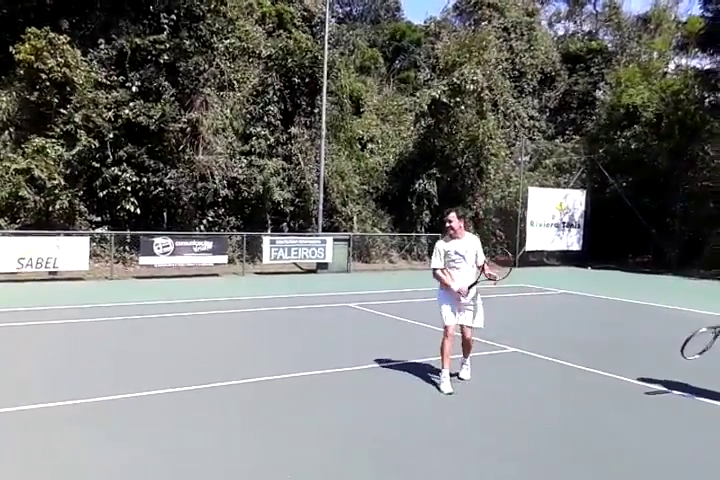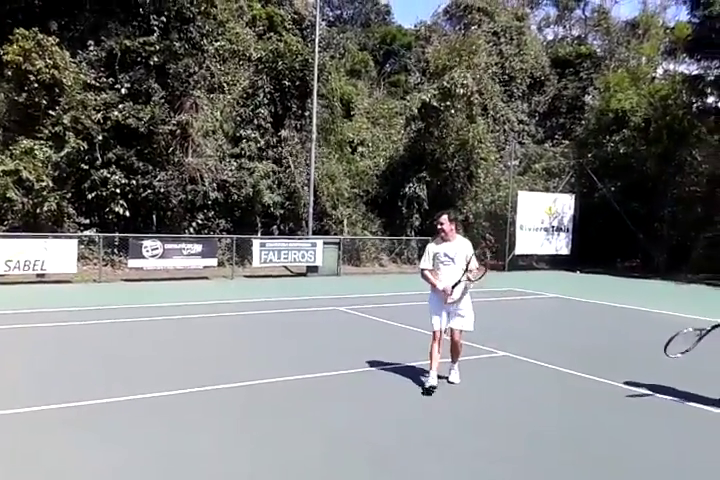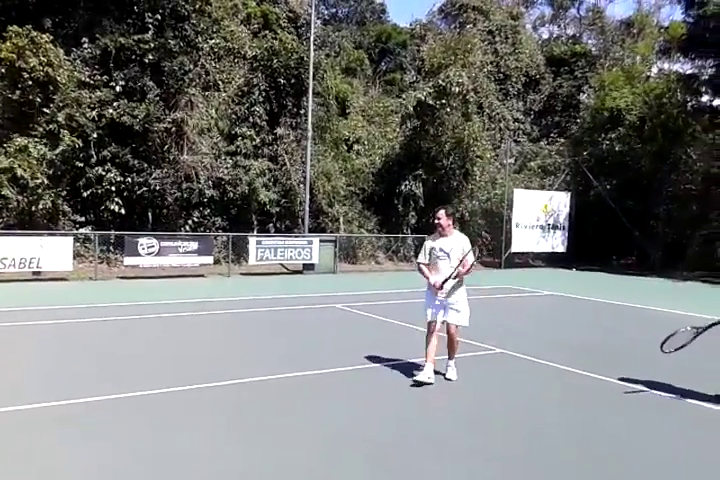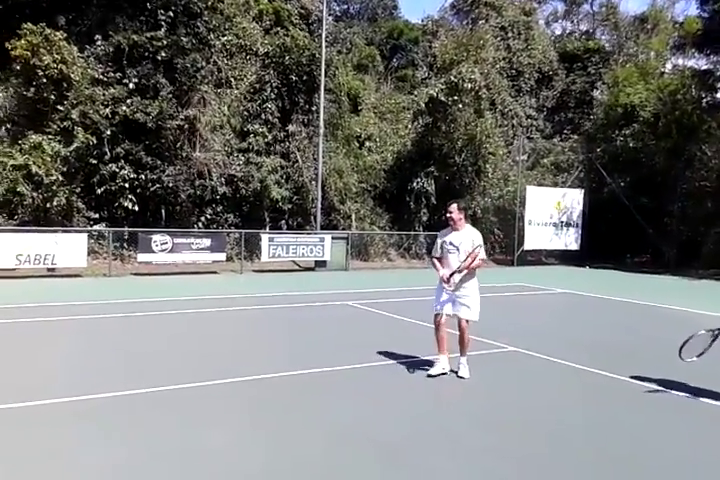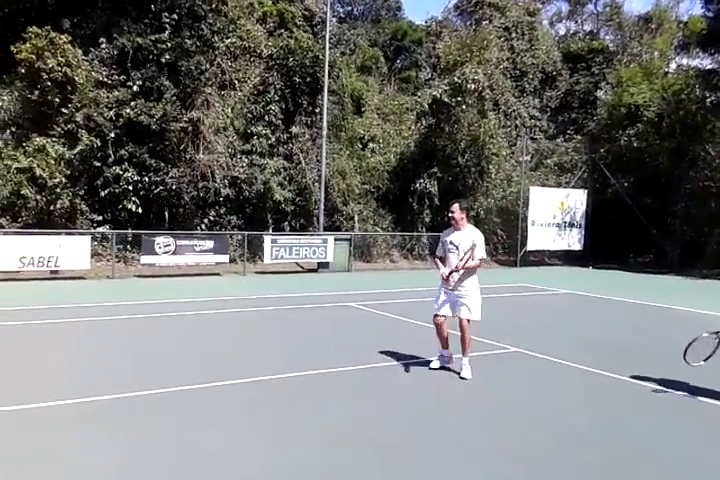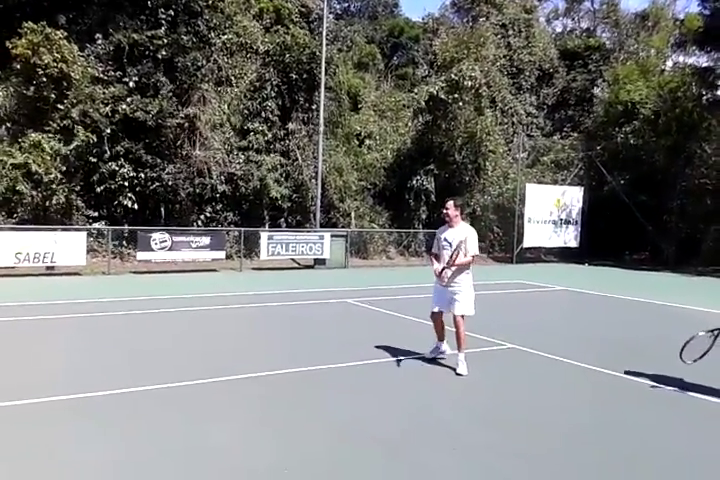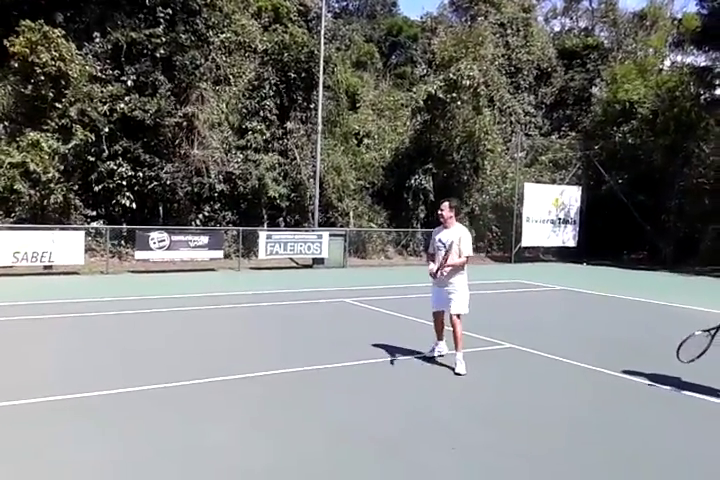
dt=0.1s
person 1, frame 1
left shoulder: (474, 240)
right shoulder: (442, 244)
left elbow: (480, 264)
right elbow: (436, 271)
left wrist: (489, 273)
right wrist: (454, 286)
left hip: (470, 296)
right hip: (448, 294)
left knee: (467, 334)
right knee: (448, 332)
left ankle: (465, 362)
right ankle: (445, 375)
person 1, frame 2
left shoulder: (465, 244)
right shoulder: (432, 246)
left elbow: (472, 268)
right elbow: (424, 271)
right wrist: (439, 285)
left hip: (459, 298)
right hip: (438, 297)
left knee: (456, 338)
right knee: (437, 336)
left ankle: (454, 367)
right ankle: (432, 376)
person 1, frame 3
left shoulder: (462, 240)
right shoulder: (430, 241)
left elbow: (469, 265)
right elbow: (422, 264)
left wrist: (463, 271)
right wrist: (431, 278)
left hip: (455, 293)
right hip: (434, 292)
left knee: (452, 331)
right knee: (432, 328)
left ankle: (451, 364)
right ankle: (428, 371)
person 1, frame 4
left shoulder: (474, 235)
right shoulder: (443, 235)
left elbow: (479, 261)
right elbow: (435, 258)
left wrist: (467, 266)
right wrist: (441, 271)
left hip: (466, 287)
right hip: (445, 286)
left knee: (463, 325)
right knee: (439, 320)
left ankle: (463, 362)
right ankle: (442, 361)
person 1, frame 5
left shoulder: (475, 235)
right shoulder: (446, 234)
left elbow: (478, 262)
right elbow: (438, 257)
left wrist: (463, 266)
right wrist: (441, 269)
left hip: (467, 287)
right hip: (446, 286)
left knee: (464, 324)
right knee: (438, 320)
left ankle: (465, 363)
right ankle: (445, 355)
person 1, frame 6
left shoulder: (468, 232)
right shoulder: (441, 231)
left elbow: (471, 258)
right elbow: (434, 253)
left wrist: (454, 263)
right wrist: (436, 265)
left hip: (460, 283)
right hip: (441, 282)
left knee: (458, 320)
right knee: (436, 316)
left ankle: (461, 359)
right ankle: (441, 346)
person 1, frame 7
left shoulder: (462, 232)
right shoulder: (436, 231)
left elbow: (464, 259)
right elbow: (430, 254)
left wrist: (448, 263)
right wrist: (431, 265)
left hip: (456, 282)
right hip: (438, 282)
left knee: (455, 319)
right knee: (437, 315)
left ankle: (459, 359)
right ankle: (440, 345)
